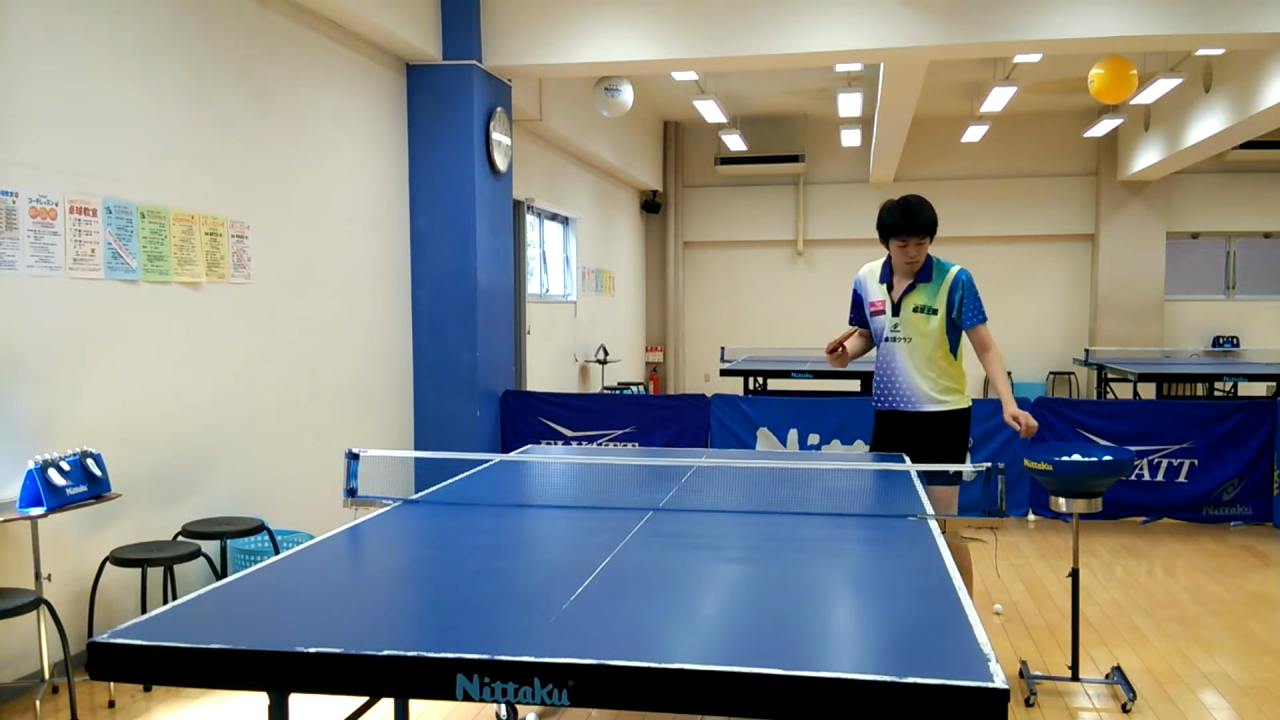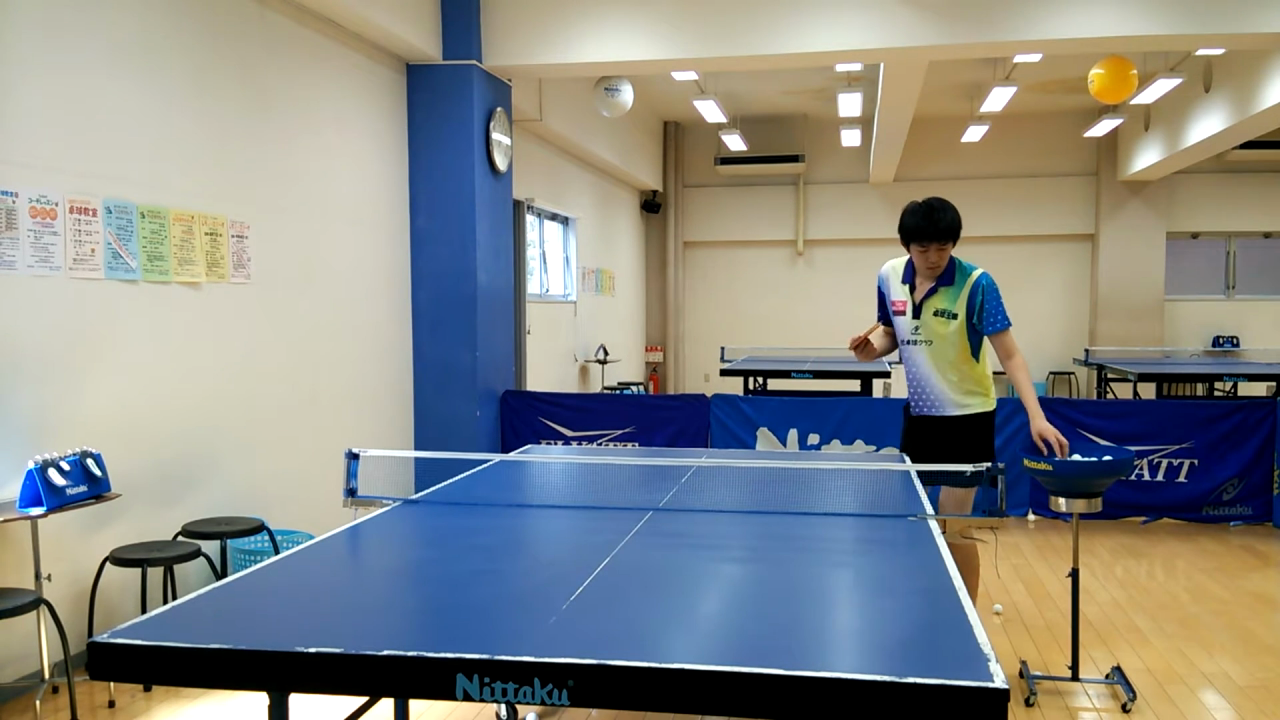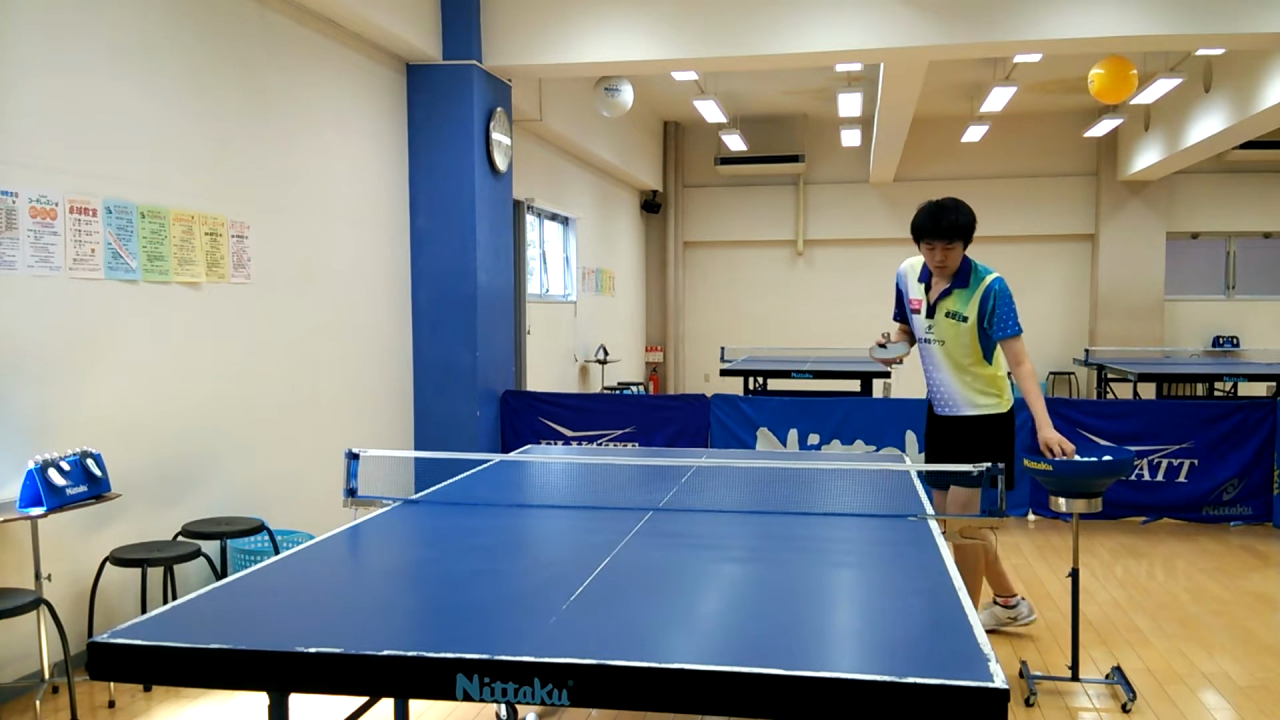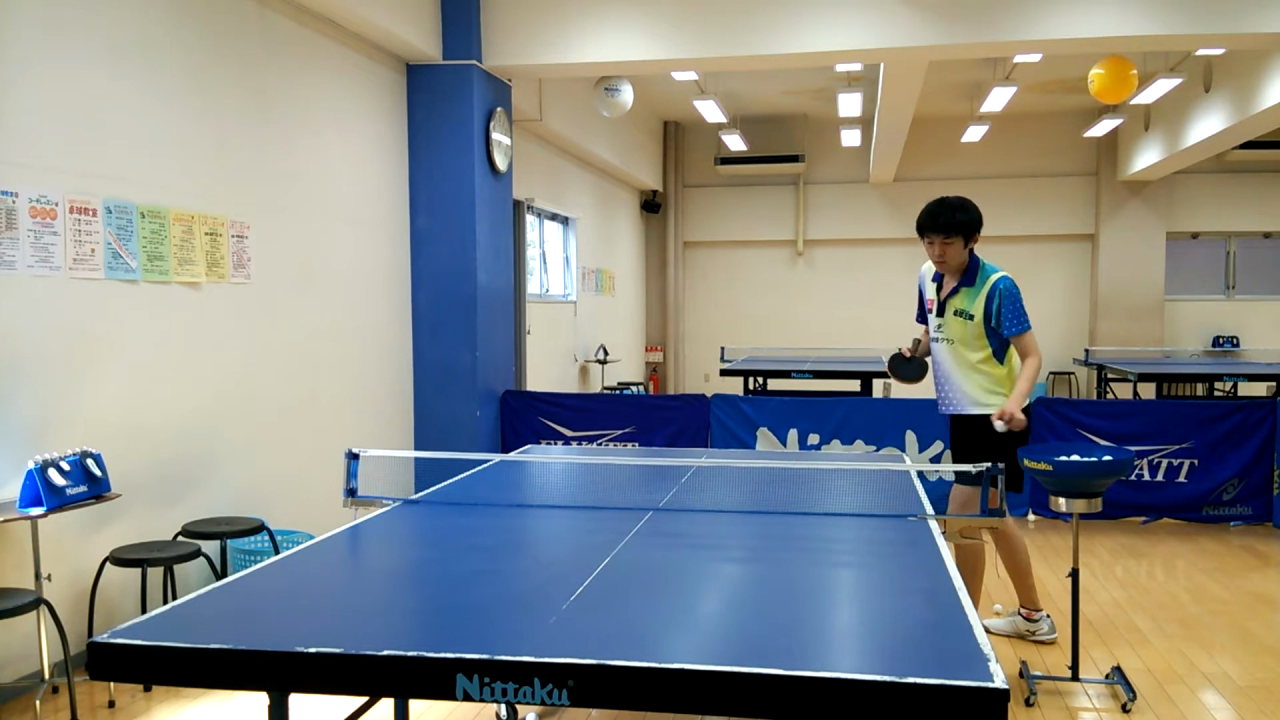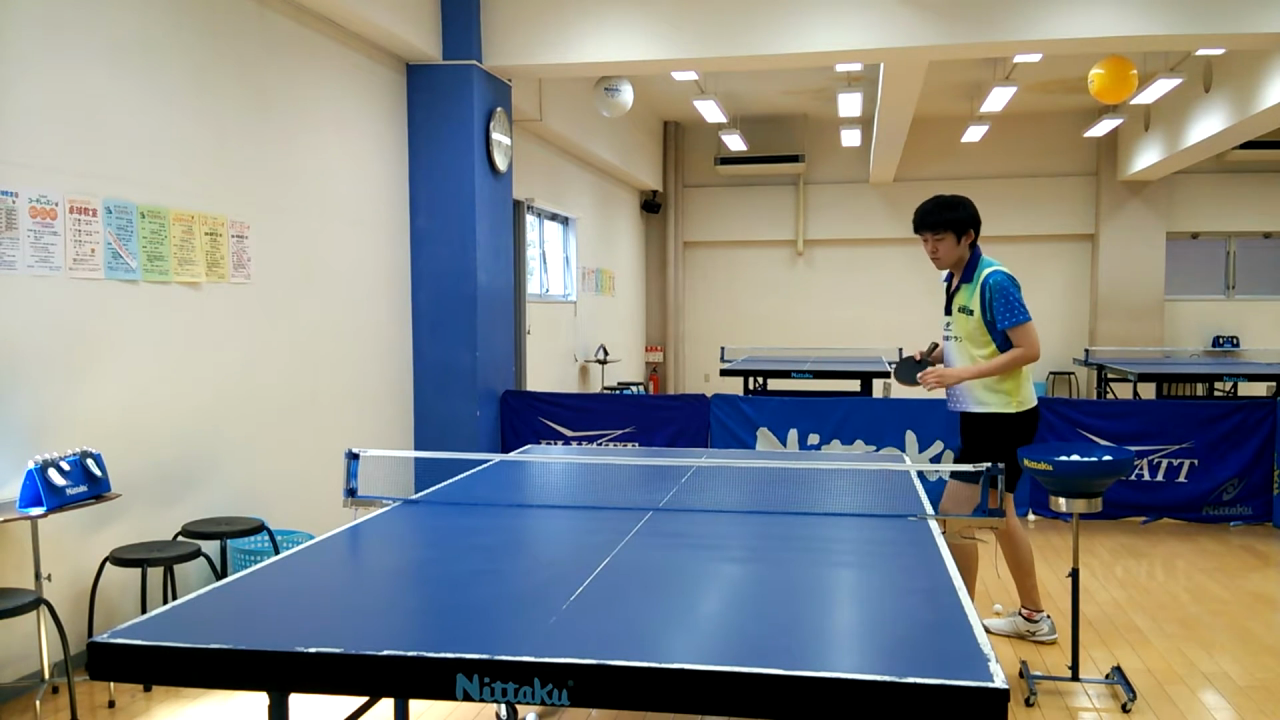
dt=0.2s
person 1, frame 1
left shoulder: (955, 280)
right shoulder: (866, 280)
left elbow: (986, 348)
left wrist: (1008, 403)
right wrist: (845, 353)
left hip: (943, 415)
right hip: (890, 413)
left knee: (942, 522)
person 1, frame 2
left shoulder: (977, 284)
right shoulder: (889, 277)
left elbow: (1009, 355)
left wrist: (1036, 416)
right wrist: (872, 349)
left hip: (966, 417)
right hip: (917, 415)
person 1, frame 3
left shoulder: (990, 288)
right shoulder: (907, 274)
left elbow: (1019, 361)
left wrist: (1044, 424)
right wrist: (892, 346)
left hip: (983, 417)
right hip: (940, 414)
left knee: (961, 521)
right knee: (945, 516)
right ankle: (1007, 601)
person 1, frame 4
left shoulder: (997, 286)
right shoulder: (927, 278)
left elbow: (1029, 357)
left wrist: (1015, 401)
right wrist: (915, 352)
left hip: (994, 418)
right hip: (963, 415)
left knee: (962, 520)
right ankle: (1033, 616)
person 1, frame 5
left shoulder: (994, 280)
right shoulder: (953, 279)
left elbow: (1028, 350)
left wrist: (958, 374)
right wrist: (936, 357)
left hip: (1000, 415)
right hip: (983, 413)
left knee: (951, 515)
right knee: (1001, 515)
right ankle: (1034, 616)
